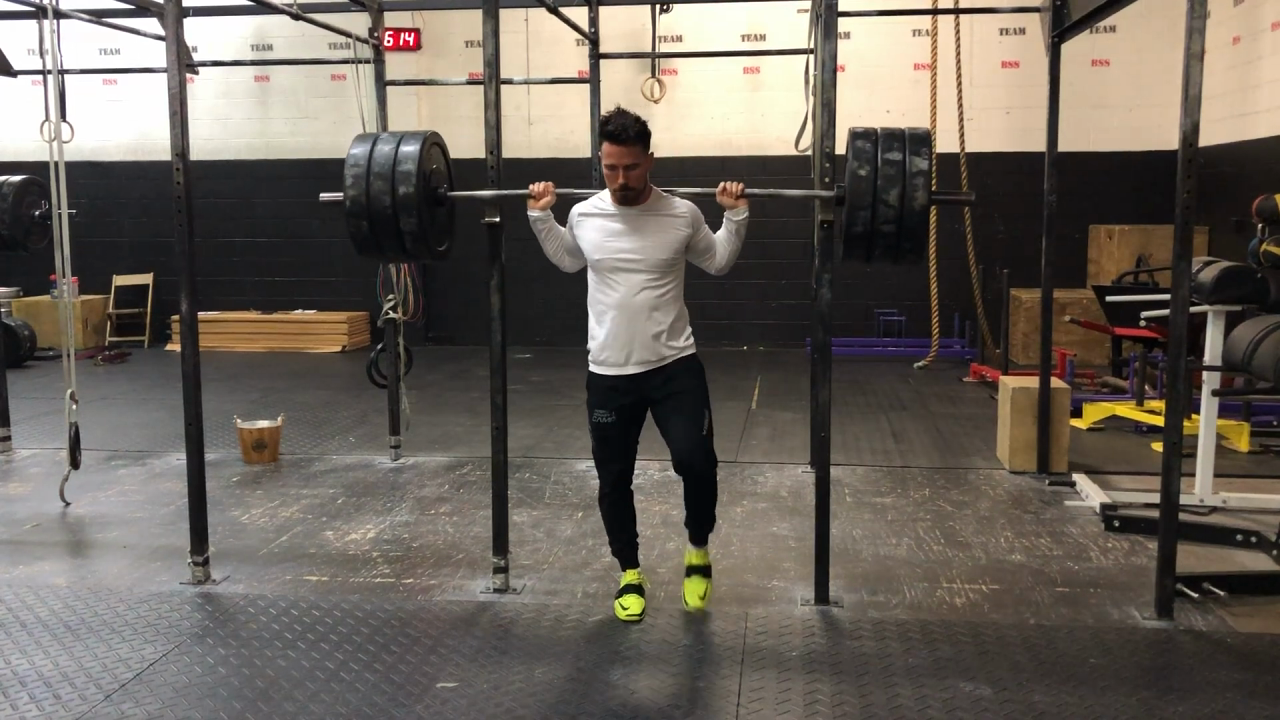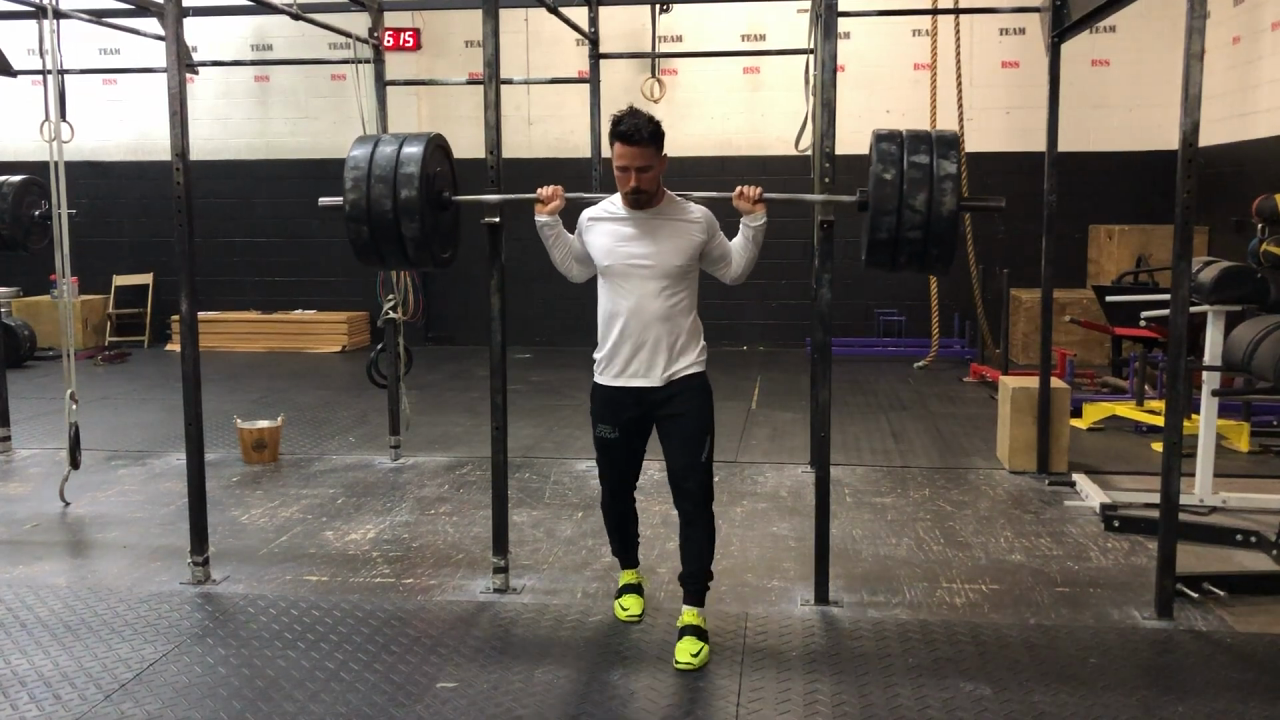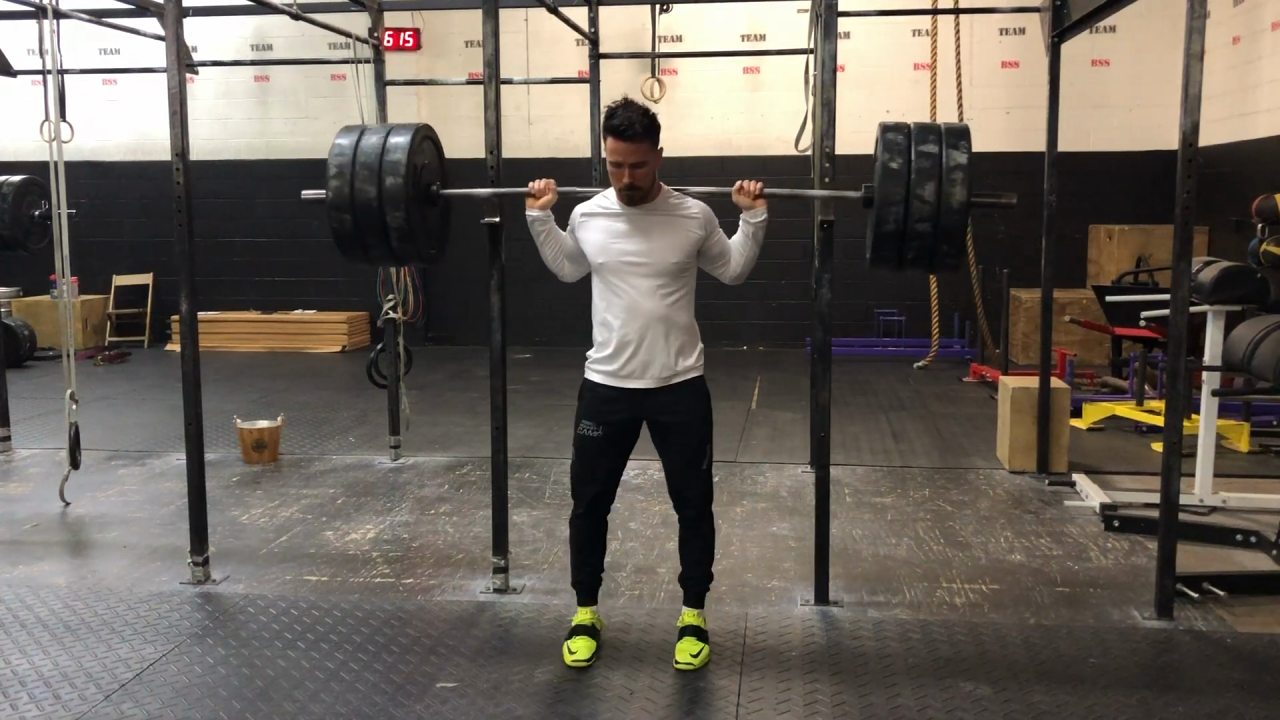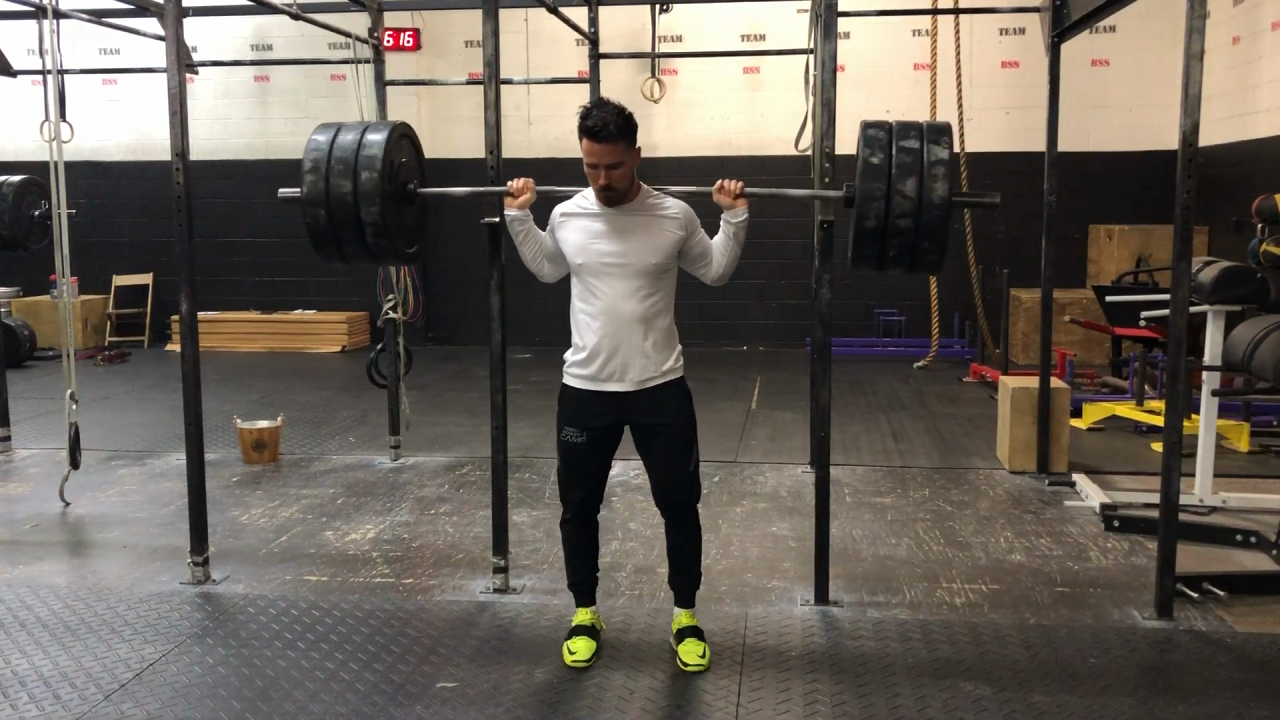
dt=0.5s
person 1, frame 1
left shoulder: (682, 215)
right shoulder: (582, 215)
left elbow: (719, 263)
right elbow: (568, 261)
left wrist: (736, 215)
right wrist: (540, 216)
left hip: (674, 364)
right hip: (609, 373)
left knee: (697, 463)
right knee: (614, 481)
left ankle: (697, 551)
right ankle: (630, 573)
person 1, frame 2
left shoulder: (697, 220)
right shoulder: (594, 219)
left elbow: (734, 271)
right elbow: (575, 269)
left wrist: (753, 221)
right wrist: (547, 220)
left hip: (683, 381)
right hip: (614, 383)
left knee: (693, 497)
right knee: (616, 491)
left ankle: (693, 613)
right ankle: (630, 572)
person 1, frame 3
left shoulder: (694, 216)
right shoulder: (586, 215)
left elbow: (733, 270)
right elbow: (567, 268)
left wrist: (753, 217)
right wrist: (539, 216)
left hip: (679, 385)
right hip: (606, 384)
left knee: (693, 504)
right knee: (589, 504)
left ankle: (693, 615)
right ankle: (585, 613)
person 1, frame 4
left shoulder: (674, 216)
right shoulder: (565, 215)
left elbow: (715, 271)
right elbow: (547, 269)
left wrist: (734, 216)
right wrist: (518, 216)
left hip: (659, 388)
right hip: (585, 388)
left knee: (679, 502)
right knee: (578, 506)
left ankle: (686, 615)
right ankle: (585, 613)
